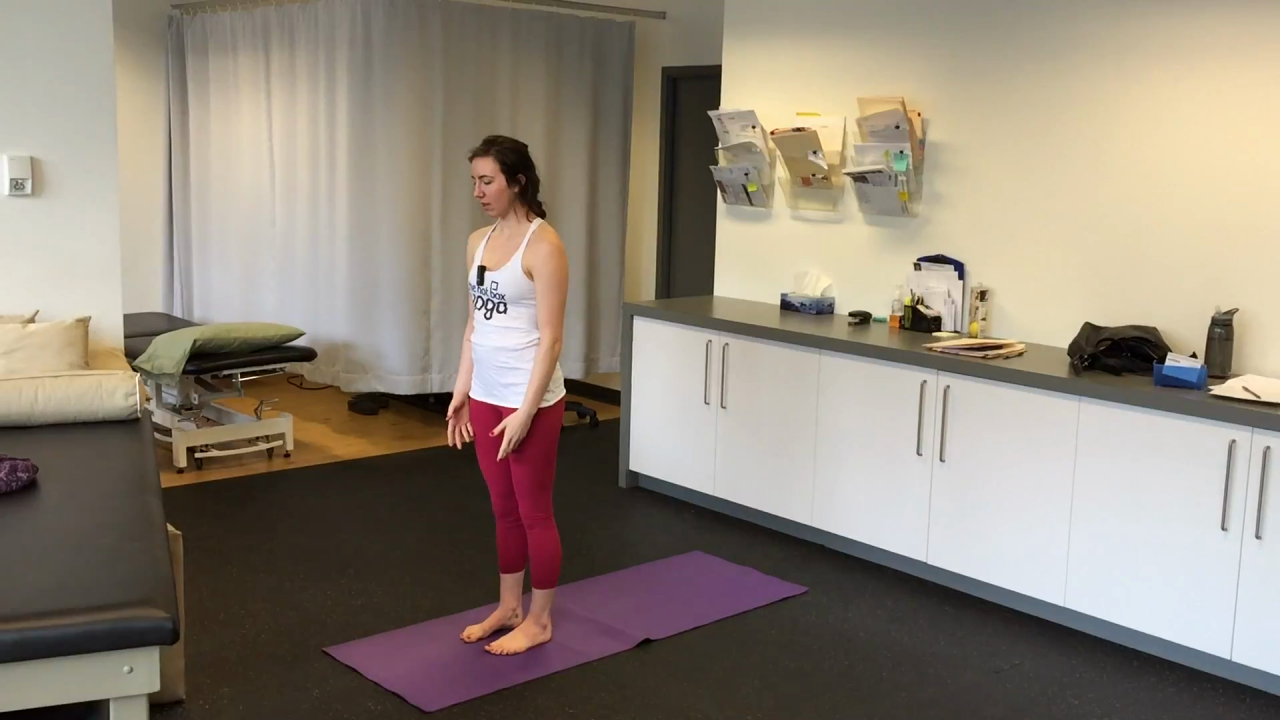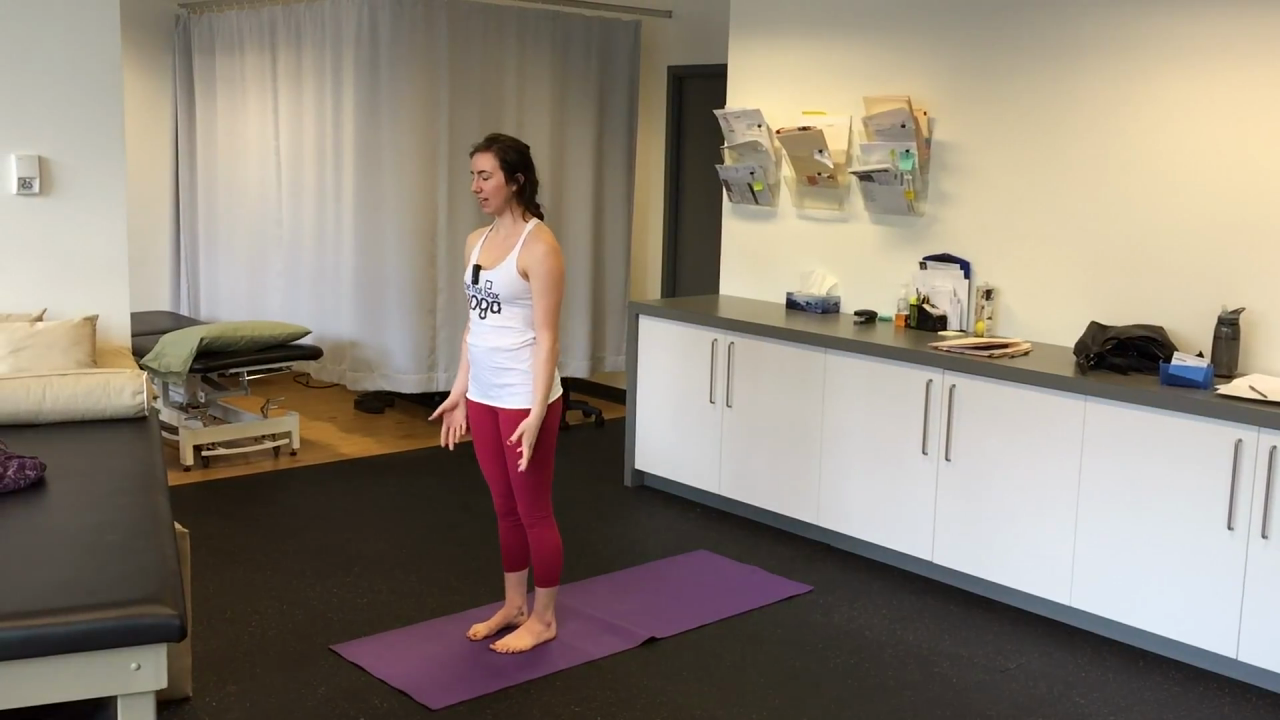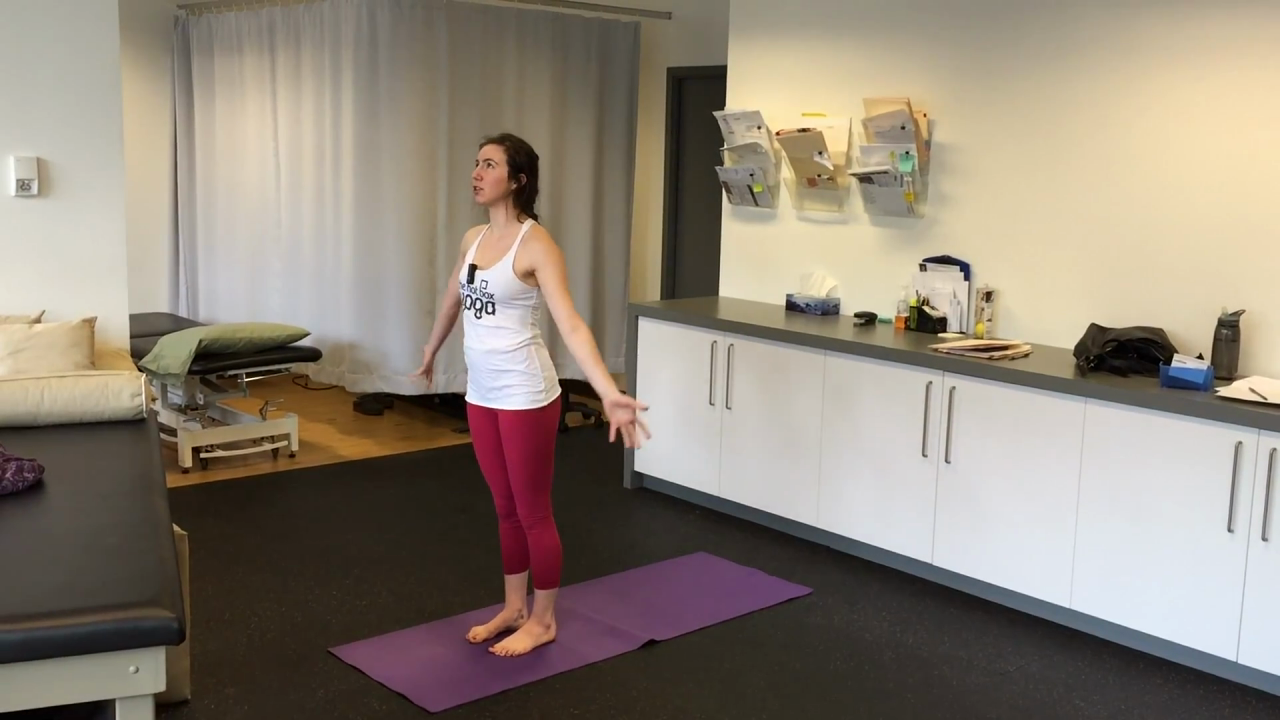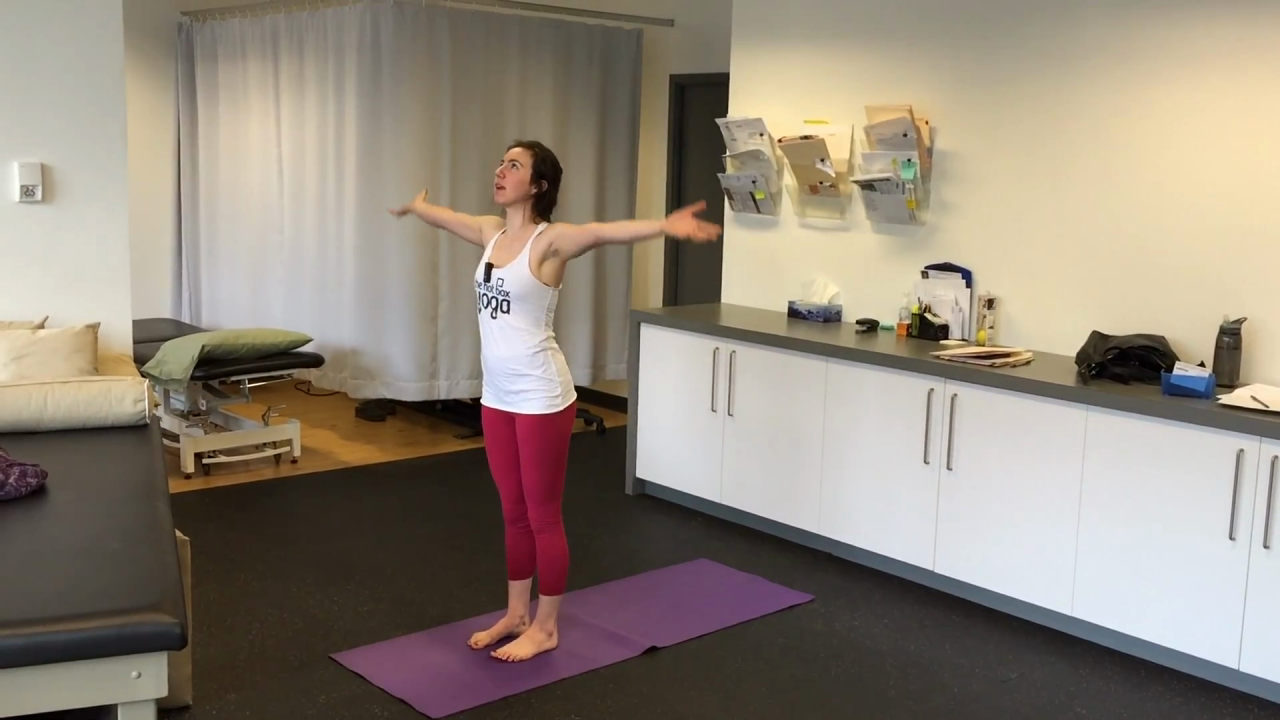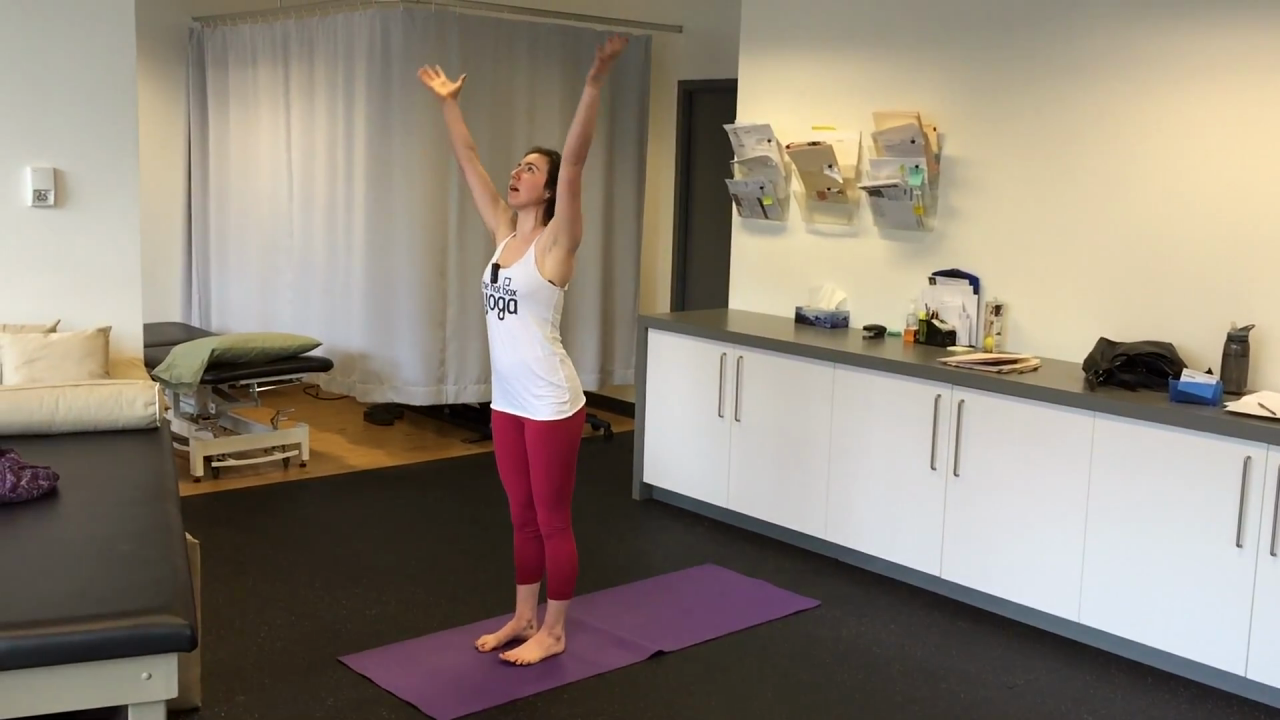
dt=0.5s
person 1, frame 1
left shoulder: (543, 245)
right shoulder: (478, 241)
left elbow: (550, 337)
left wrist: (526, 411)
right wrist: (462, 390)
left hip: (530, 397)
right hip: (486, 395)
left knee: (534, 513)
right knee: (503, 510)
left ankle: (539, 621)
right ankle: (508, 608)
person 1, frame 2
left shoulder: (539, 245)
right shoulder: (476, 241)
left elbow: (547, 338)
left wrist: (537, 415)
right wrist: (460, 391)
left hip: (524, 398)
right hip: (485, 396)
left knee: (534, 511)
right knee: (506, 509)
left ankle: (543, 618)
right ankle: (513, 605)
person 1, frame 3
left shoulder: (535, 244)
right shoulder: (472, 239)
left elbow: (571, 325)
right elbow: (454, 302)
left wrist: (609, 393)
right wrist: (431, 350)
left hip: (525, 396)
right hip: (481, 394)
left knee: (534, 513)
right knee: (506, 509)
left ankle: (543, 620)
right ankle: (513, 608)
person 1, frame 4
left shoulder: (550, 240)
right shoulder: (490, 232)
left elbow: (604, 232)
right elbow: (445, 217)
left wrist: (662, 226)
right wrist: (416, 206)
left hip: (541, 399)
right hip: (497, 397)
left knee: (543, 516)
right knee: (513, 514)
left ankle: (545, 626)
right ankle: (516, 614)
person 1, frame 5
left shoulder: (558, 241)
right shoulder: (505, 234)
left elbow: (574, 162)
right elbow: (468, 161)
left wrist: (594, 84)
right wrist: (447, 100)
left hip: (550, 406)
right hip: (507, 402)
left knee: (553, 523)
right knee: (523, 519)
left ankle: (553, 632)
right ankle: (523, 618)
